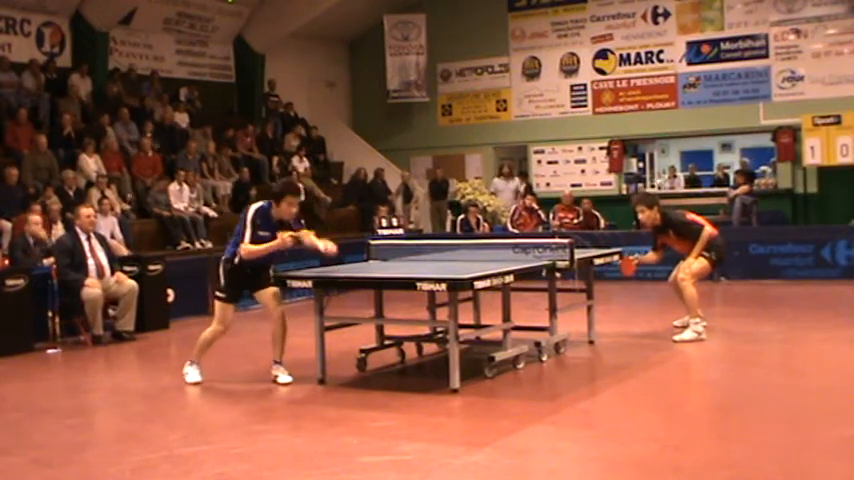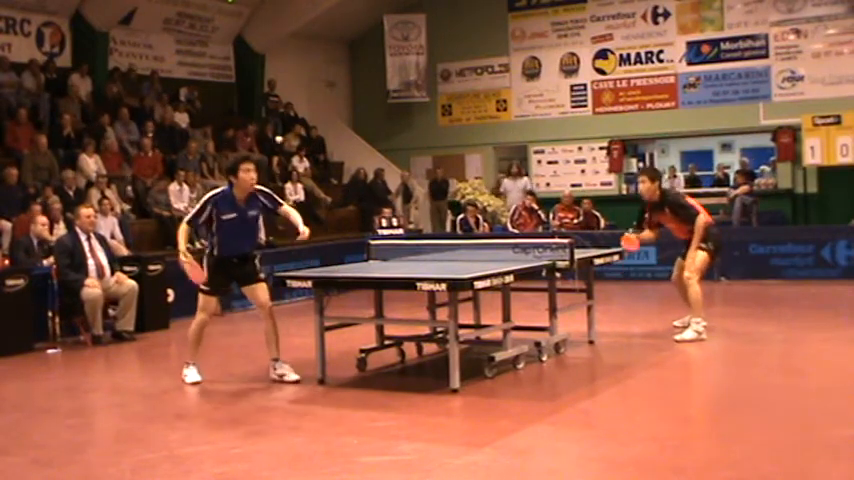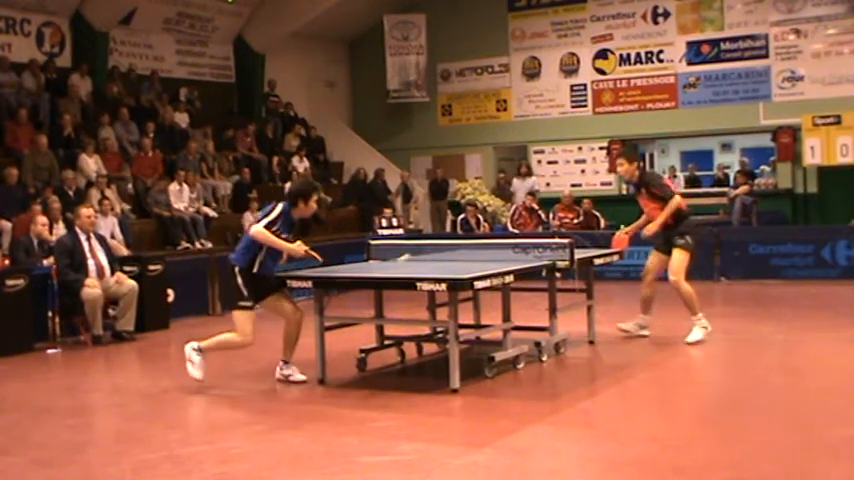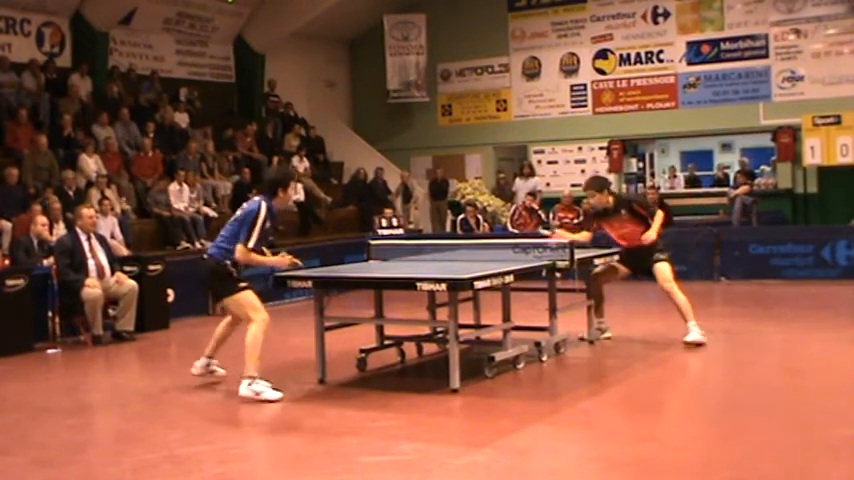
dt=0.5s
person 1, frame 1
left shoulder: (290, 215)
right shoulder: (256, 212)
left elbow: (305, 237)
right elbow: (245, 251)
left wrist: (320, 244)
right wrist: (278, 244)
left hip: (260, 268)
right hip: (234, 267)
left knee: (278, 312)
right knee: (220, 326)
left ankle: (278, 366)
right ankle: (193, 364)
person 1, frame 2
left shoulder: (261, 195)
right shoulder: (216, 198)
left elbow: (289, 211)
right elbow: (186, 224)
left wrist: (302, 227)
right wrist: (183, 249)
left hip: (247, 259)
right hip: (219, 260)
left knee: (267, 309)
right knee: (204, 315)
left ankle: (277, 365)
right ankle: (190, 365)
person 1, frame 3
left shoulder: (293, 218)
right shoulder: (279, 210)
right elbow: (256, 232)
left wrist: (295, 249)
right wrist: (289, 248)
left hip: (263, 275)
right hip: (244, 273)
left knee: (295, 316)
right knee: (244, 338)
left ankle: (285, 367)
right ankle: (197, 349)
person 1, frame 4
left shoulder: (258, 203)
right shoulder: (261, 210)
right elbow: (241, 253)
left wrist: (262, 252)
right wrist: (273, 261)
left hip: (219, 264)
right hip: (221, 267)
left knee: (238, 315)
right knee: (259, 319)
left ankle: (206, 362)
right ankle: (251, 381)
person 2, frame 1
left shoulder: (675, 220)
right shoulder: (657, 228)
left elbow: (706, 231)
right elbow: (657, 255)
left wrist: (692, 257)
right wrist: (639, 260)
left hip: (712, 247)
right hip: (696, 250)
left knee: (684, 277)
right knee: (675, 280)
left ankle: (696, 328)
right ankle: (696, 316)
person 2, frame 2
left shoulder: (673, 199)
right shoulder: (652, 206)
left elbow: (702, 218)
right elbow: (653, 232)
left wrist: (693, 249)
right wrist: (637, 237)
left hip: (706, 237)
right hip: (691, 239)
left knee: (689, 276)
right knee: (677, 279)
left ankle: (697, 327)
right ankle: (696, 316)
person 2, frame 3
left shoulder: (650, 180)
right shoulder: (638, 186)
left elbow: (676, 200)
left wrist: (656, 224)
right wrist: (632, 228)
left hip: (680, 229)
right hip: (665, 233)
left knee: (675, 279)
right knee: (648, 276)
left ankle: (700, 323)
right ankle: (642, 323)
person 2, frame 4
left shoulder: (629, 201)
right shoulder: (597, 213)
left elbow: (658, 213)
right elbow: (587, 236)
left wrist: (654, 230)
right wrist: (567, 235)
left hip: (653, 248)
right hip: (631, 252)
left knee: (667, 285)
right knee: (595, 279)
left ankle: (694, 329)
right ankle: (601, 326)
person 3, frame 1
left shoulder: (100, 238)
right shoulder: (65, 241)
left elbow: (112, 260)
right elbow: (63, 271)
left wrist: (117, 271)
right wrist: (84, 280)
left hip: (108, 280)
right hip: (84, 284)
left knee: (131, 286)
right knee: (95, 294)
left ankle: (122, 329)
right ankle: (97, 334)
person 3, frame 2
left shoulder: (100, 238)
right shoulder: (65, 242)
left elbow: (112, 261)
right elbow: (63, 272)
left wrist: (117, 272)
right wrist: (84, 280)
left hip: (108, 281)
right hip: (84, 284)
left knee: (131, 286)
right knee: (95, 294)
left ankle: (122, 329)
right ankle: (97, 334)
person 3, frame 3
left shoulder: (100, 238)
right shoulder: (65, 242)
left elbow: (112, 260)
right elbow: (63, 272)
left wrist: (117, 272)
right wrist: (84, 280)
left hip: (108, 281)
right hip: (84, 284)
left knee: (131, 286)
right knee: (95, 294)
left ankle: (122, 329)
right ankle: (97, 334)
person 3, frame 4
left shoulder: (100, 238)
right shoulder: (65, 242)
left elbow: (112, 261)
right elbow: (63, 272)
left wrist: (117, 272)
right wrist: (84, 280)
left hip: (108, 281)
right hip: (84, 285)
left knee: (131, 286)
right knee: (95, 294)
left ankle: (122, 329)
right ankle: (97, 334)
